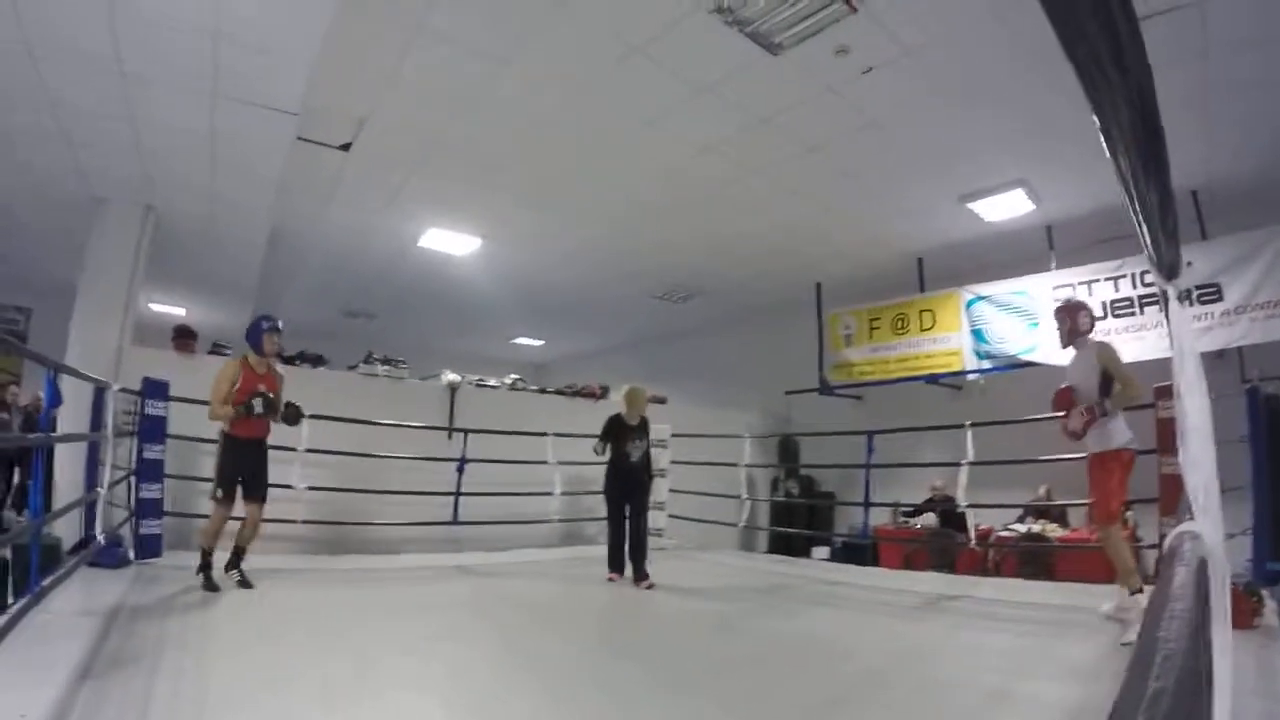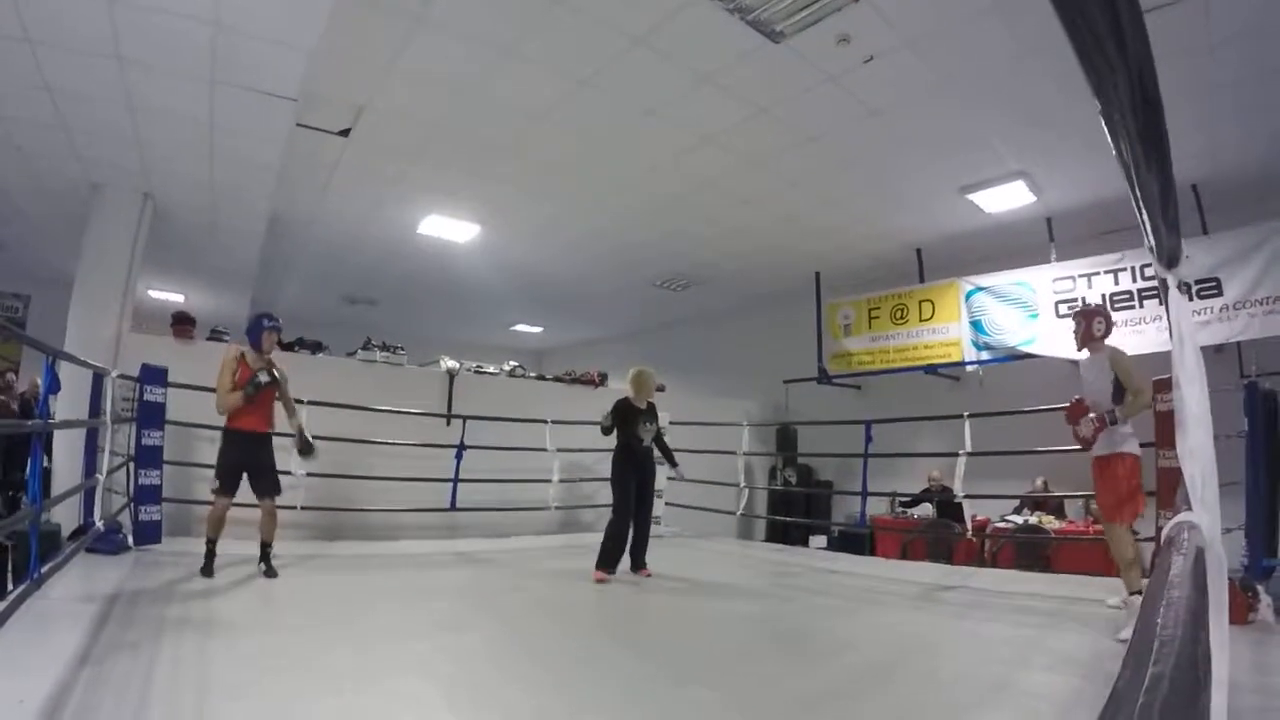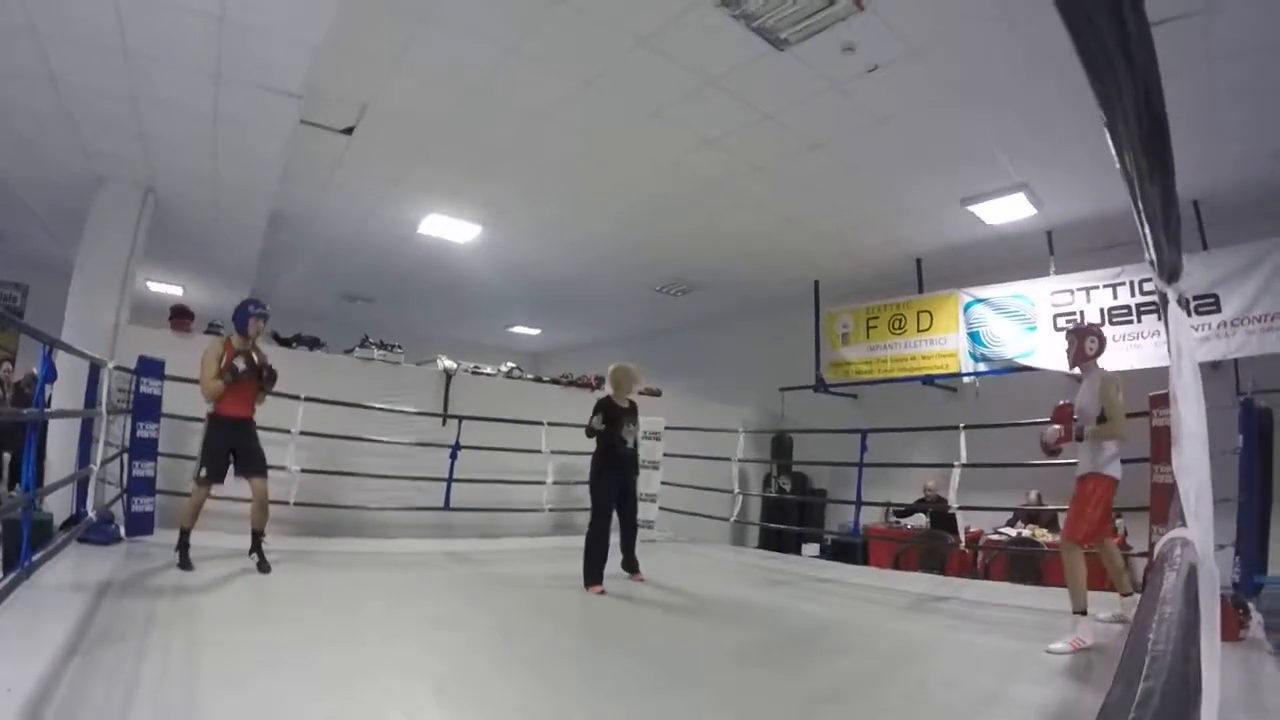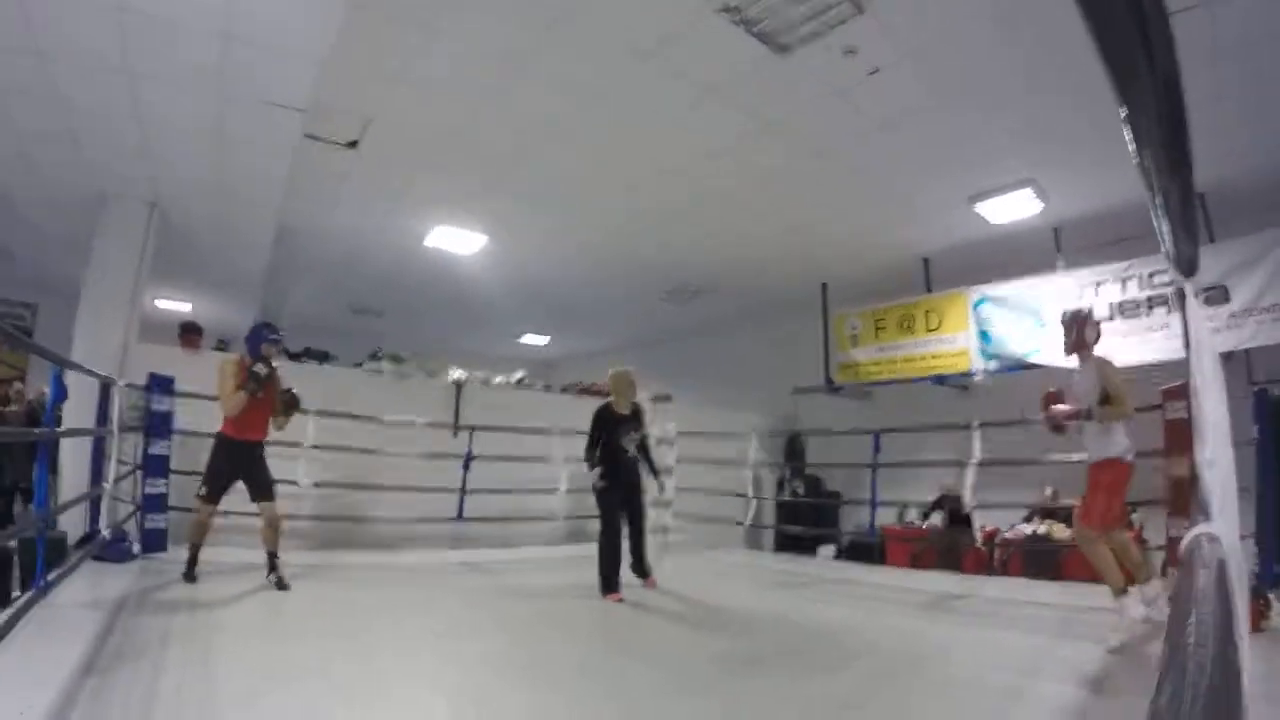
dt=0.5s
person 1, frame 1
left shoulder: (1100, 351)
right shoulder: (1074, 363)
left elbow: (1135, 390)
left wrist: (1094, 411)
right wrist: (1073, 416)
left hip: (1114, 447)
right hip: (1097, 449)
left knee: (1108, 527)
right knee: (1105, 526)
left ankle: (1141, 606)
right ankle: (1127, 598)
person 1, frame 2
left shoulder: (1115, 358)
right shoulder: (1085, 365)
left elbow: (1144, 397)
left wrist: (1104, 421)
right wrist: (1083, 420)
left hip: (1121, 452)
right hip: (1102, 452)
left knee: (1113, 525)
right knee: (1118, 523)
left ankle: (1140, 609)
right ankle: (1135, 592)
person 1, frame 3
left shoulder: (1105, 382)
right shoulder: (1086, 383)
left elbow: (1118, 430)
left wrist: (1073, 433)
right wrist: (1067, 427)
left hip: (1100, 473)
right hip: (1090, 471)
left knee: (1070, 544)
right knee: (1103, 540)
left ankle: (1080, 630)
right ankle: (1129, 605)
person 1, frame 4
left shoulder: (1101, 366)
right shoulder: (1079, 375)
left elbow: (1123, 409)
left wrist: (1080, 413)
right wrist: (1063, 415)
left hip: (1114, 458)
right hip: (1099, 459)
left knee: (1085, 533)
right knee: (1112, 531)
left ankle: (1127, 606)
right ankle: (1151, 590)
person 2, frame 1
left shoulder: (276, 376)
right shoulder: (234, 368)
right elbow: (214, 412)
left wrist: (283, 412)
right wrist: (244, 409)
left hip: (258, 447)
right hip: (233, 444)
left knee: (255, 514)
right knee: (222, 511)
left ankle: (234, 564)
right ankle: (205, 568)
person 2, frame 2
left shoulder: (277, 371)
right shoulder: (233, 361)
left elbow: (287, 406)
right elbow: (222, 405)
left wrist: (299, 433)
right wrist: (252, 386)
left hip: (261, 442)
right hip: (234, 439)
left knee: (269, 505)
right knee: (221, 505)
left ankle: (265, 558)
right ankle: (209, 555)
person 2, frame 3
left shoulder: (259, 355)
right shoulder: (219, 348)
right elbow: (207, 393)
left wrist: (266, 385)
right wrist: (231, 374)
left hip: (246, 427)
right hip: (221, 425)
left knee: (261, 492)
right knee: (201, 491)
left ankle: (257, 548)
right ankle: (182, 547)
person 2, frame 4
left shoulder: (273, 379)
right shoulder: (232, 368)
left elbow: (279, 425)
right elbow: (230, 409)
left wrist: (287, 411)
right wrist: (252, 383)
left hip: (255, 452)
right hip: (228, 447)
left knee: (271, 514)
right knee: (205, 512)
left ankle: (273, 569)
right ankle: (191, 562)
person 3, frame 1
left shoulder: (644, 423)
right shoulder: (614, 422)
right elbow: (601, 445)
left wrist: (649, 479)
right wrist: (599, 449)
left hip: (639, 480)
right hip: (616, 478)
left knee: (639, 525)
right knee: (616, 524)
left ankle: (640, 574)
right ankle: (616, 568)
person 3, frame 2
left shoulder: (651, 407)
right shoulder: (622, 405)
left elbow: (658, 438)
right elbow: (607, 432)
left wrist: (673, 464)
right wrist: (605, 424)
left hip: (646, 466)
right hip: (624, 465)
left knee: (644, 516)
right knee: (621, 515)
left ankle: (638, 563)
right ankle: (604, 566)
person 3, frame 3
left shoulder: (633, 406)
right shoulder: (604, 404)
right elbow: (590, 433)
left wrist: (637, 469)
right wrist: (594, 427)
left hip: (626, 469)
right hip: (604, 469)
left knee: (630, 519)
right knee: (600, 521)
left ankle: (630, 564)
right ankle: (593, 579)
person 3, frame 4
left shoulder: (636, 410)
right shoulder: (603, 413)
right elbow: (592, 446)
left wrist: (655, 473)
right wrist: (594, 467)
left hip: (631, 475)
right hip: (609, 478)
left knee: (637, 524)
right knee: (611, 530)
left ankle: (641, 568)
right ankle: (610, 586)
